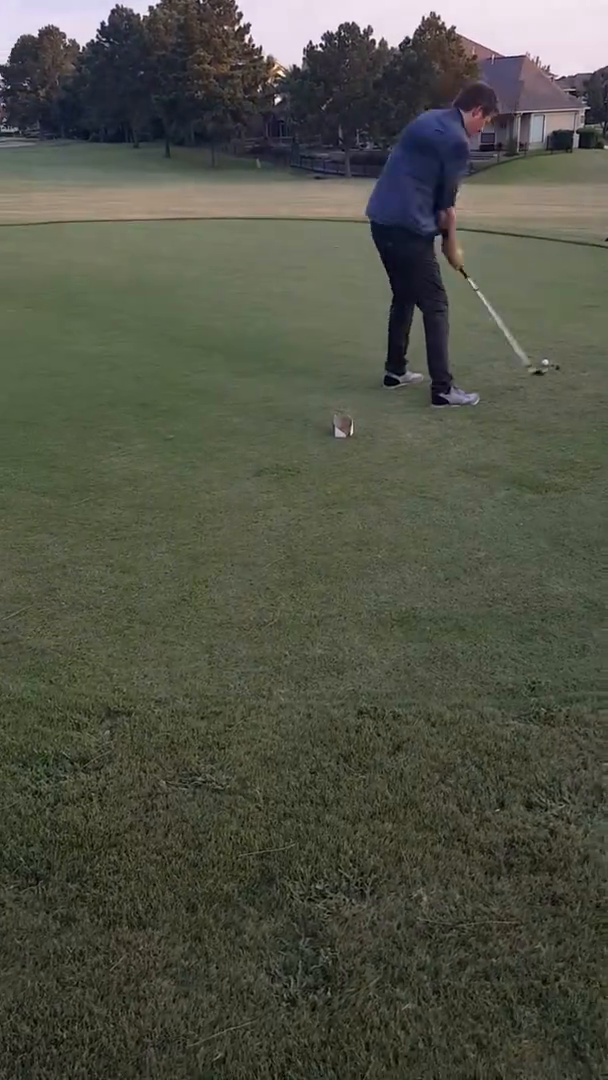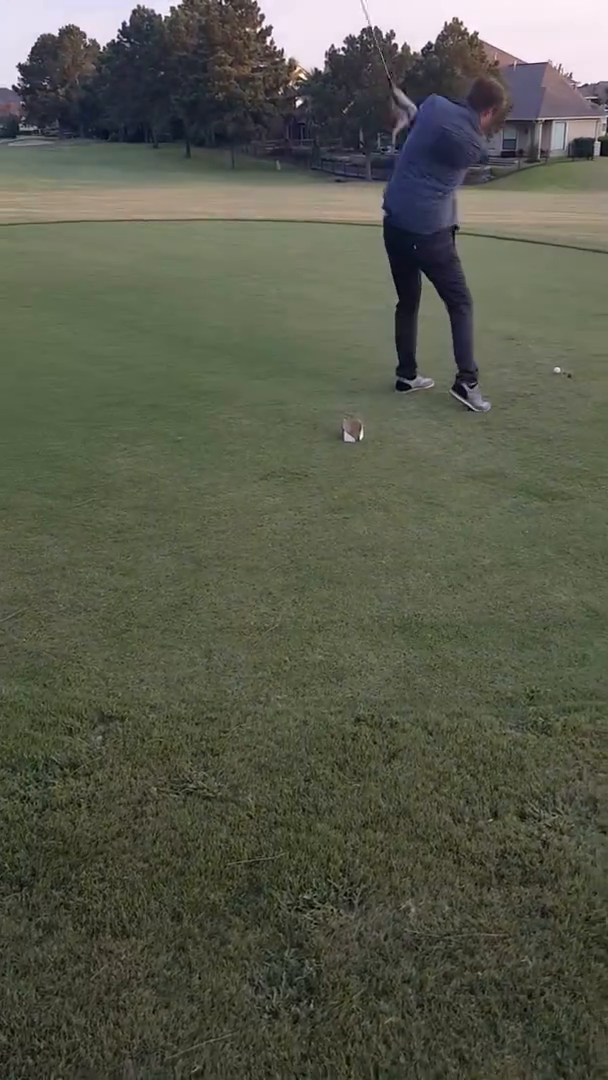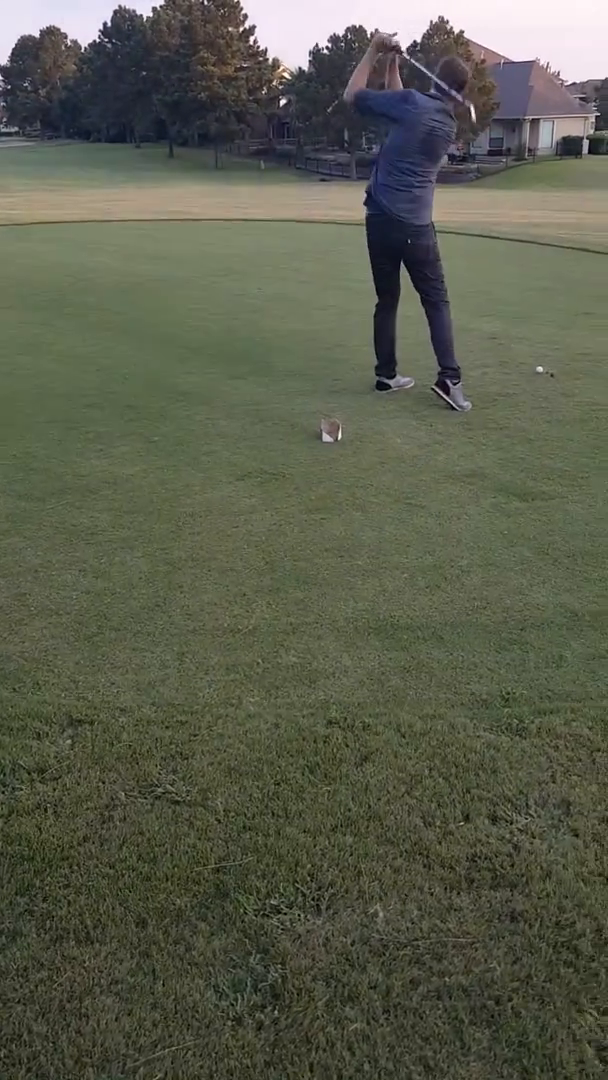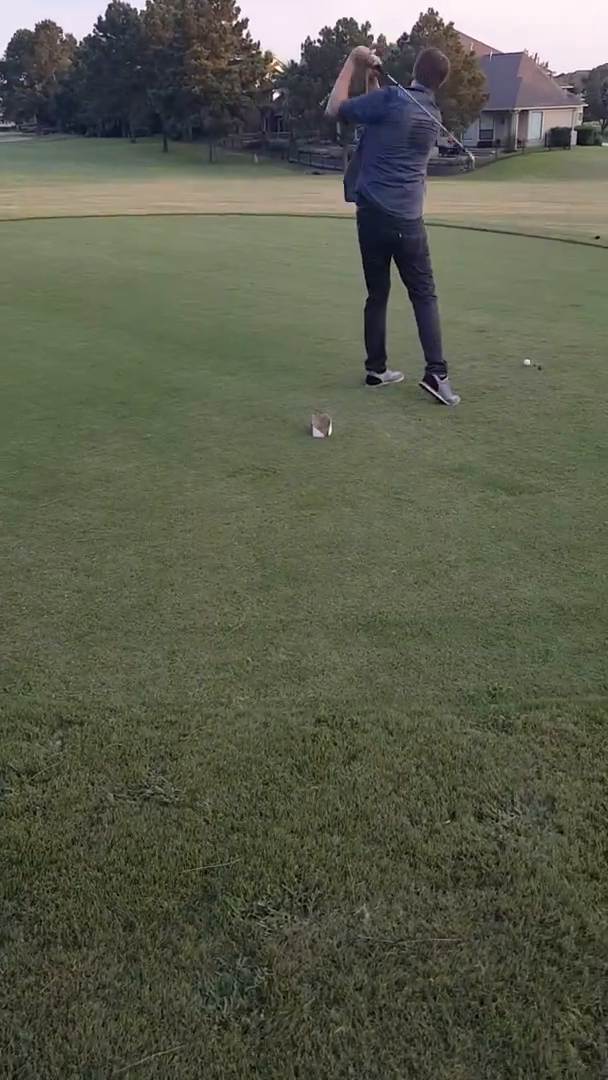
dt=0.2s
person 1, frame 1
left shoulder: (431, 119)
right shoulder: (457, 142)
right elbow: (445, 205)
right wrist: (451, 246)
left hip: (383, 223)
right hip: (407, 229)
left knee: (403, 297)
right knee: (435, 305)
left ankle: (395, 370)
right ankle: (442, 388)
person 1, frame 2
left shoulder: (435, 106)
right shoulder: (476, 146)
left elbow: (418, 123)
left hip: (395, 225)
right hip: (431, 232)
left knee: (407, 302)
right knee: (460, 304)
left ankle: (407, 374)
right ankle: (467, 380)
person 1, frame 3
left shoulder: (411, 104)
right shoulder: (449, 127)
left elbow: (352, 97)
right wrist: (393, 65)
left hip: (381, 220)
right hip: (418, 226)
left knee: (387, 300)
right knee: (436, 301)
left ankle: (386, 374)
right ankle: (449, 376)
person 1, frame 4
left shoulder: (392, 100)
right shoulder: (433, 116)
left elbow: (336, 109)
left wrist: (354, 61)
right wrist: (373, 77)
left hip: (372, 215)
right hip: (408, 220)
left knee: (377, 295)
right knee: (424, 296)
left ankle: (376, 369)
right ankle: (436, 371)
